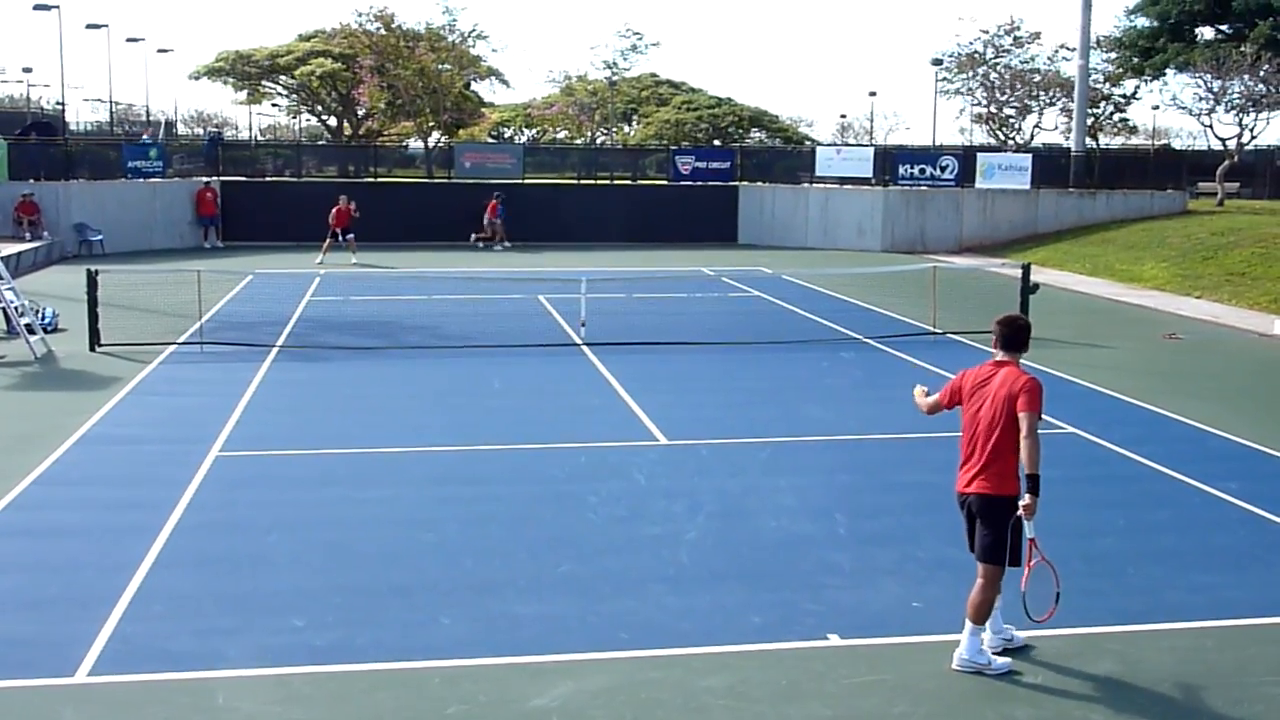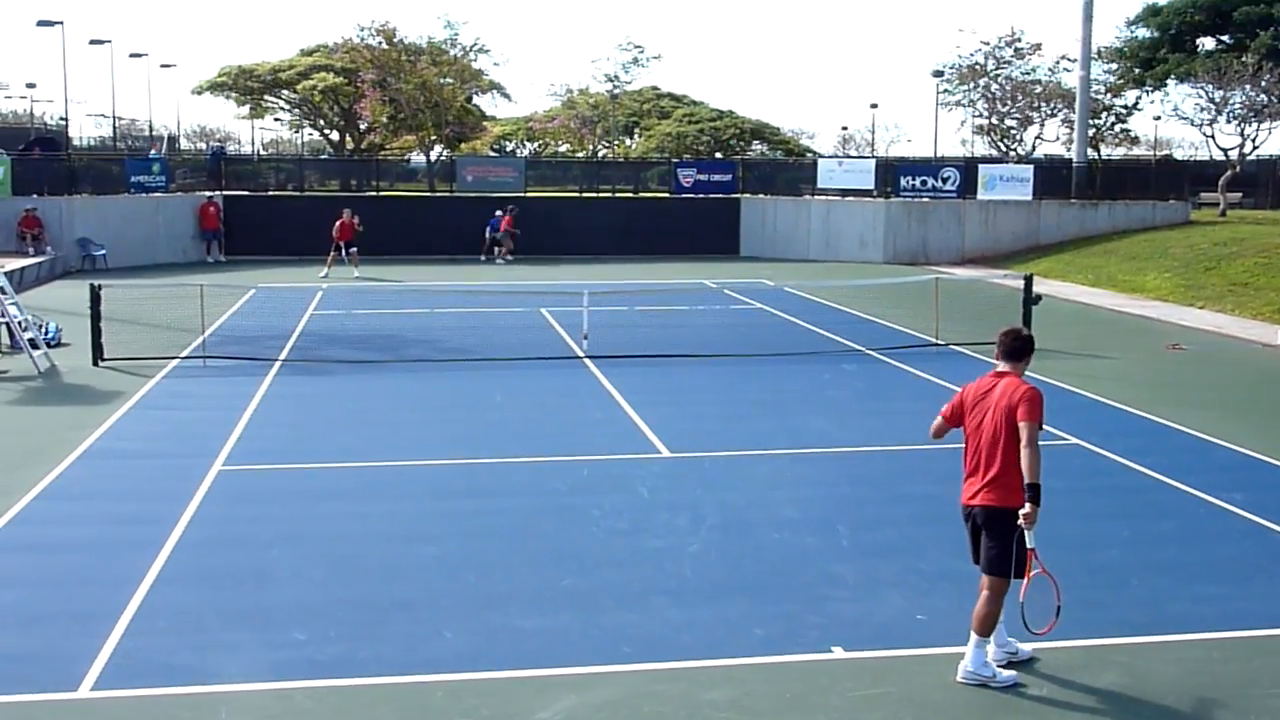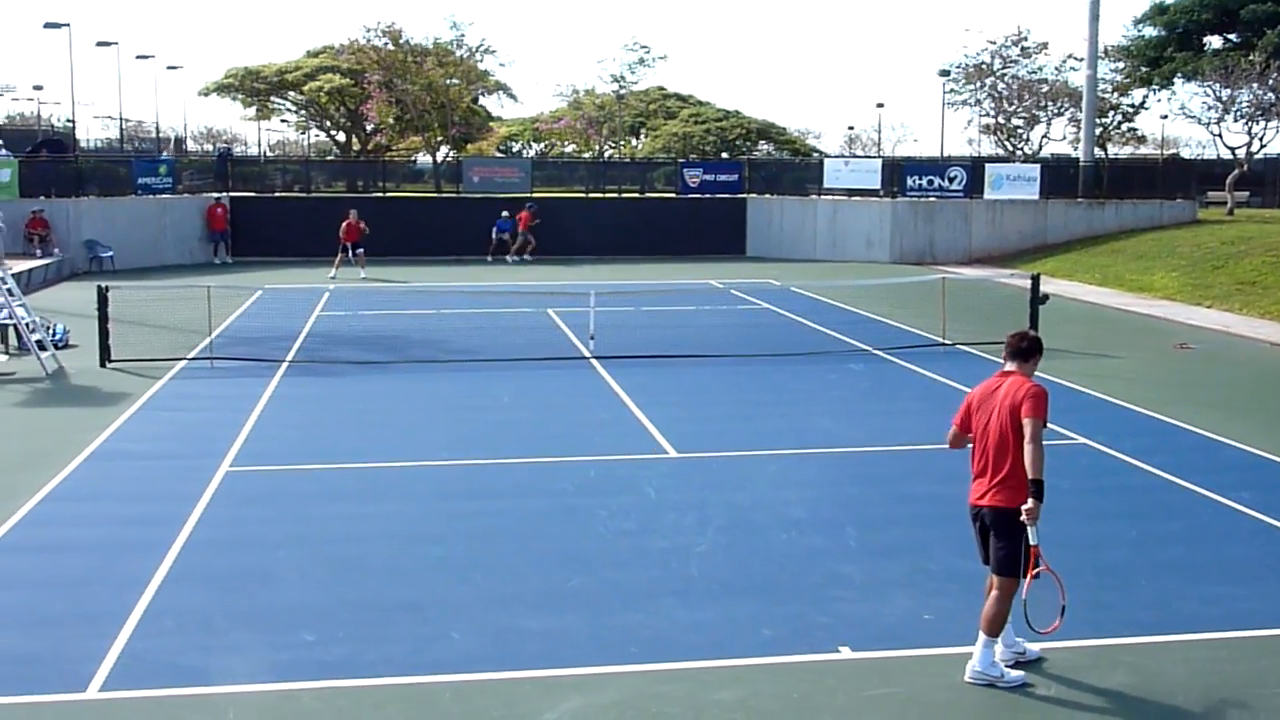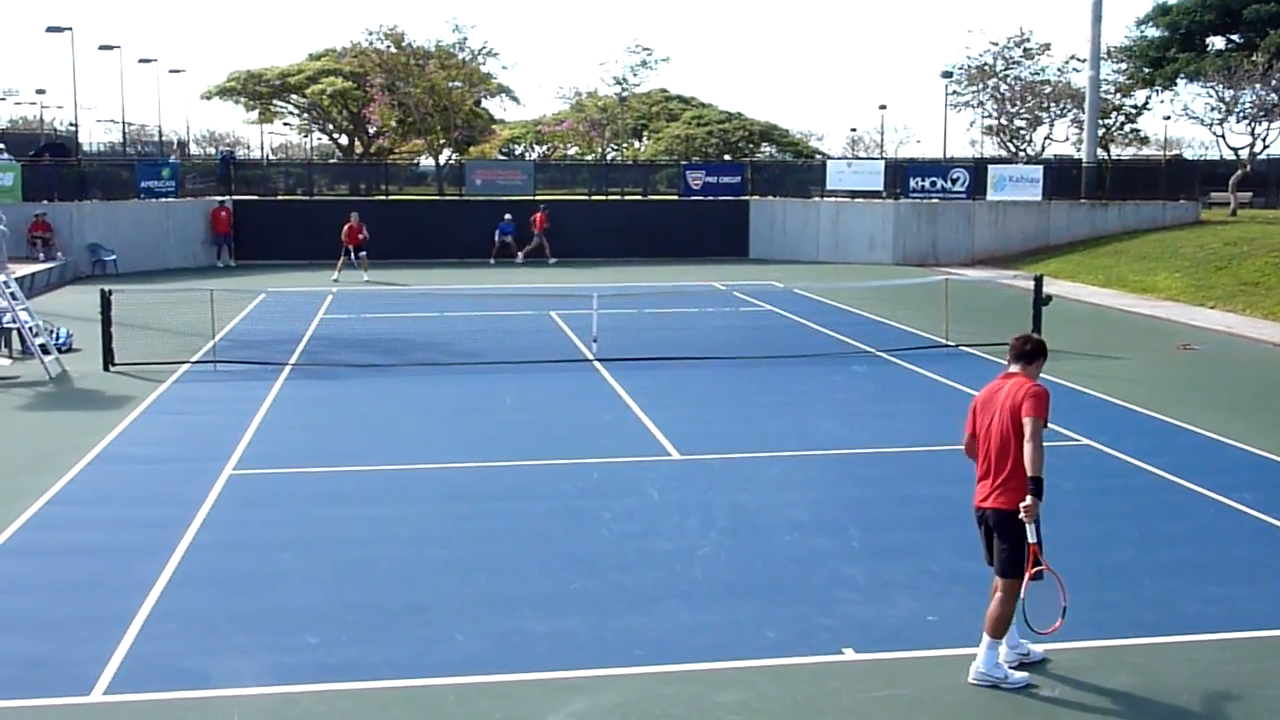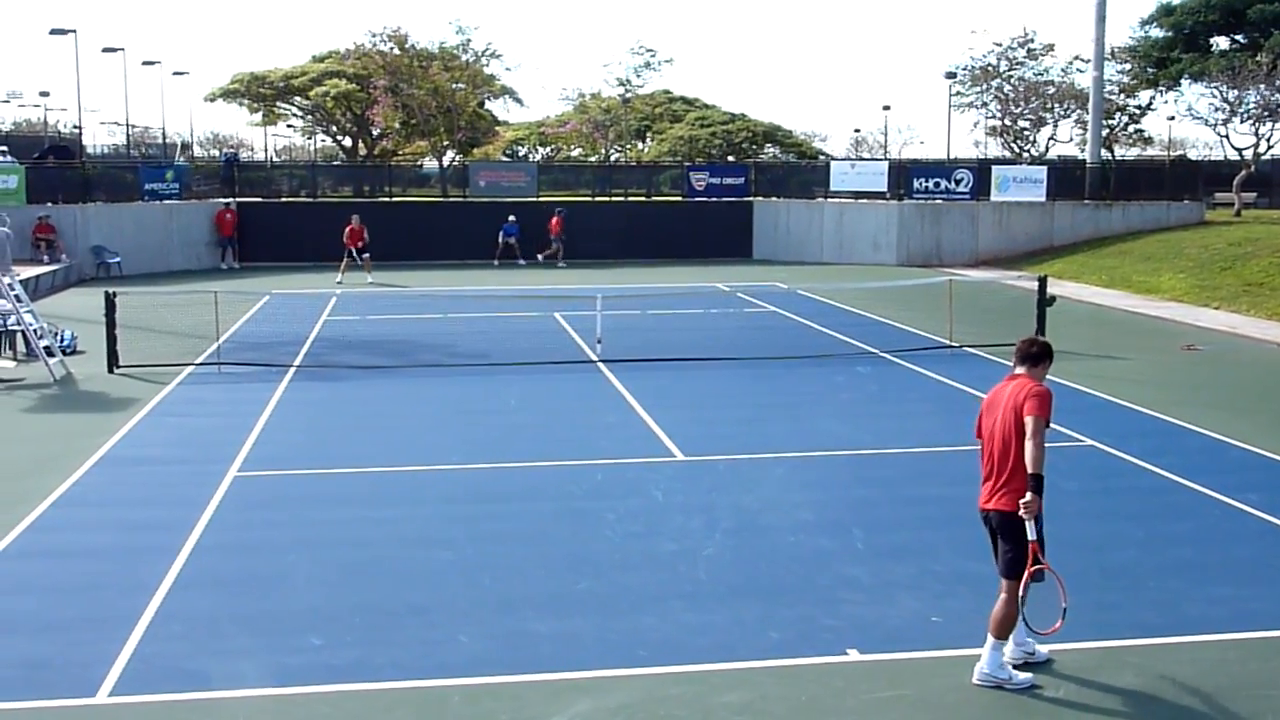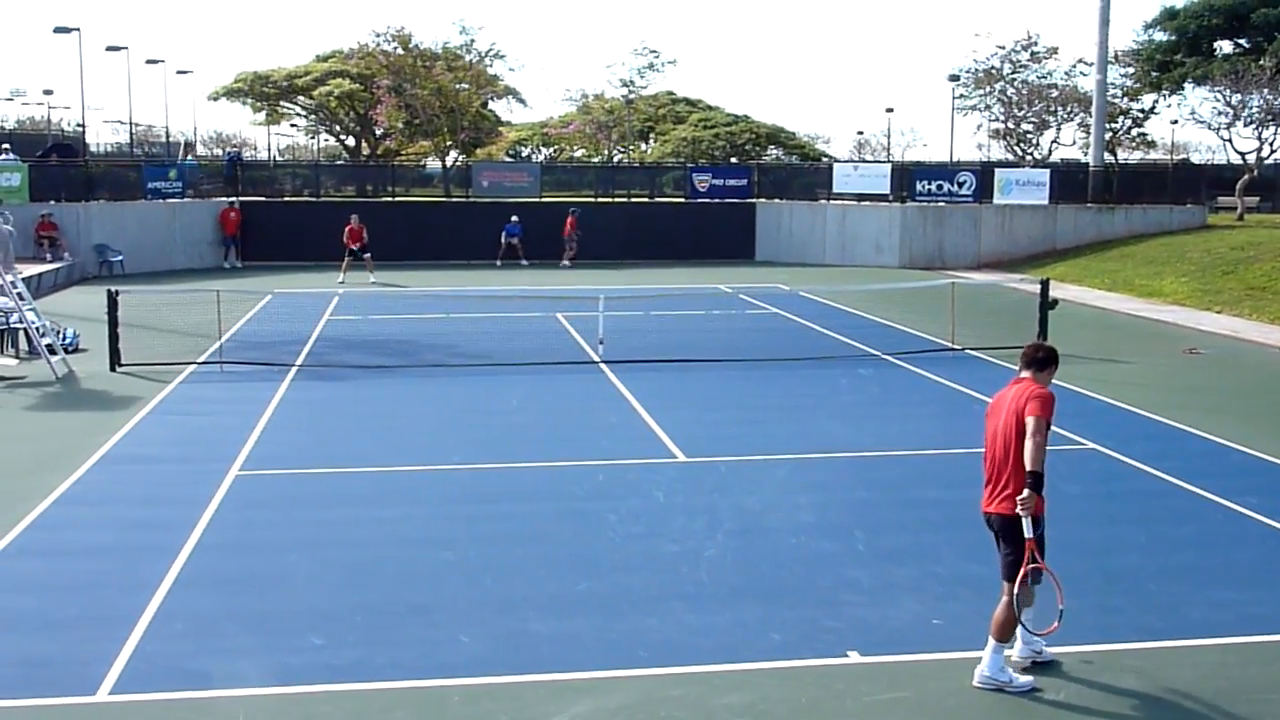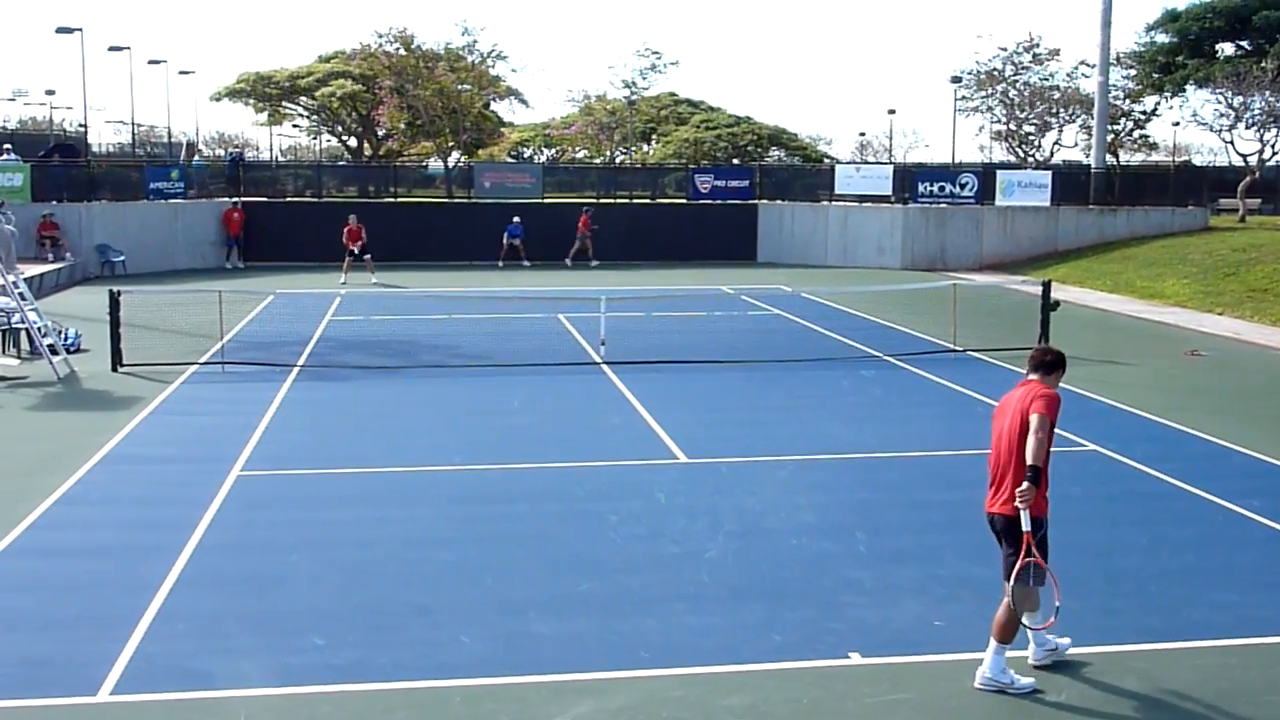
dt=0.1s
person 1, frame 1
left shoulder: (968, 377)
right shoulder: (1026, 383)
left elbow: (929, 407)
right elbow: (1027, 436)
left wrist: (921, 396)
right wrist: (1032, 488)
left hip: (966, 487)
right hip: (999, 492)
left knee: (988, 565)
right knee: (991, 573)
left ankle: (995, 633)
right ankle: (969, 652)
person 1, frame 2
left shoulder: (971, 390)
right shoulder: (1027, 393)
left elbow: (936, 432)
right elbow: (1027, 445)
left wrist: (941, 419)
right wrist: (1033, 496)
left hip: (972, 500)
right hip: (1003, 504)
left knee: (991, 577)
right knee: (995, 585)
left ankle: (999, 646)
right ankle: (973, 664)
person 1, frame 3
left shoulder: (979, 391)
right shoulder: (1032, 391)
left elbow: (954, 440)
right elbow: (1032, 442)
right wrist: (1035, 492)
left hip: (979, 500)
right hip: (1011, 503)
left knee: (998, 578)
right knee: (1006, 585)
left ankle: (1007, 646)
right ankle: (981, 664)
person 1, frame 4
left shoulder: (985, 394)
right shoulder: (1033, 392)
left elbow: (970, 448)
right elbow: (1031, 440)
right wrist: (1034, 490)
left hip: (985, 502)
right hip: (1014, 504)
left knee: (1004, 580)
right knee: (1009, 586)
left ankle: (1010, 648)
right ankle: (985, 665)
person 1, frame 5
left shoulder: (992, 394)
right shoulder: (1036, 392)
right elbow: (1033, 439)
right wrist: (1035, 486)
left hip: (990, 502)
right hip: (1017, 504)
left knee: (1014, 579)
right knee: (1014, 587)
left ankle: (1016, 646)
right ankle: (989, 666)
person 1, frame 6
left shoulder: (998, 398)
right shoulder: (1040, 395)
right elbow: (1034, 438)
right wrist: (1034, 485)
left hip: (993, 505)
right hip: (1019, 507)
left knee: (1019, 581)
right knee: (1016, 590)
left ankle: (1026, 645)
right ankle: (990, 669)
person 1, frame 7
left shoulder: (1007, 399)
right shoulder: (1046, 395)
right elbow: (1037, 435)
right wrist: (1033, 476)
left hip: (997, 505)
right hip: (1023, 507)
left knee: (1023, 581)
right knee: (1018, 590)
left ankle: (1042, 645)
right ankle: (991, 670)
